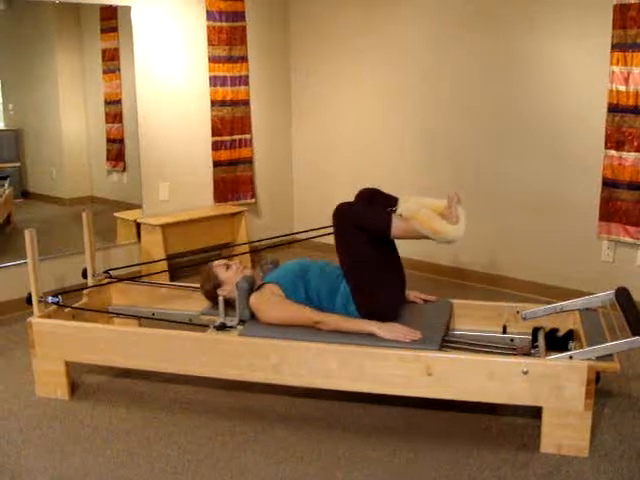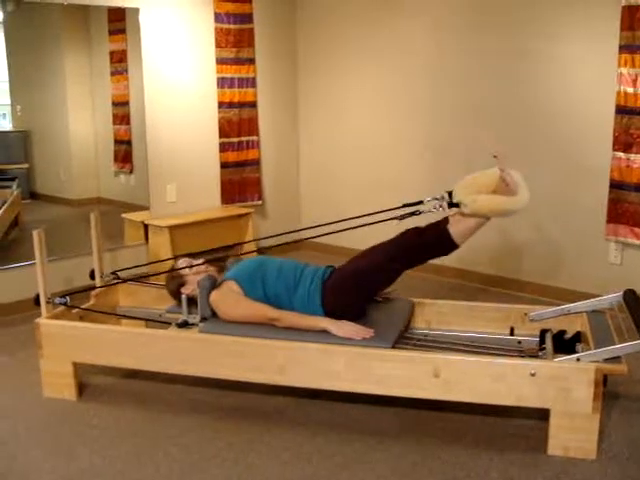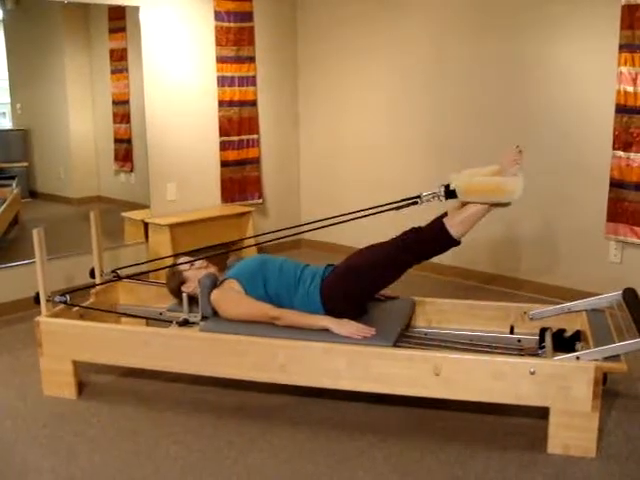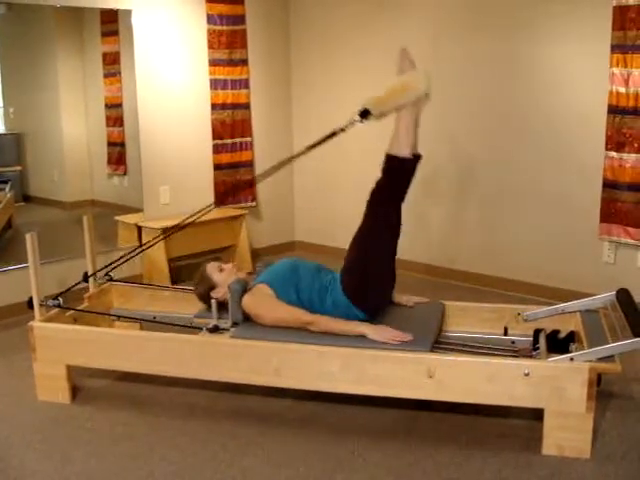
dt=1s
person 1, frame 1
left shoulder: (271, 282)
right shoulder: (260, 301)
right elbow: (316, 319)
left wrist: (399, 291)
right wrist: (374, 326)
left hip: (385, 291)
right hip: (373, 306)
left knee: (367, 197)
right knee: (346, 213)
left ankle: (436, 220)
right ankle: (435, 228)
person 1, frame 2
left shoulder: (237, 274)
right shoulder: (220, 299)
right elbow: (274, 316)
left wrist: (370, 287)
right wrist: (330, 324)
left hip: (331, 281)
right hip: (330, 300)
left knee: (413, 239)
right knee: (409, 246)
left ankle: (493, 199)
right ankle: (495, 202)
person 1, frame 3
left shoulder: (237, 274)
right shoulder: (221, 297)
right elbow: (274, 315)
right wrist: (332, 323)
left hip: (331, 281)
right hip: (331, 298)
left knee: (413, 242)
right knee: (409, 246)
person 1, frame 4
left shoulder: (264, 283)
right shoulder: (253, 303)
right elbow: (309, 321)
right wrist: (366, 328)
left hip: (353, 293)
right hip: (357, 300)
right knee: (383, 203)
